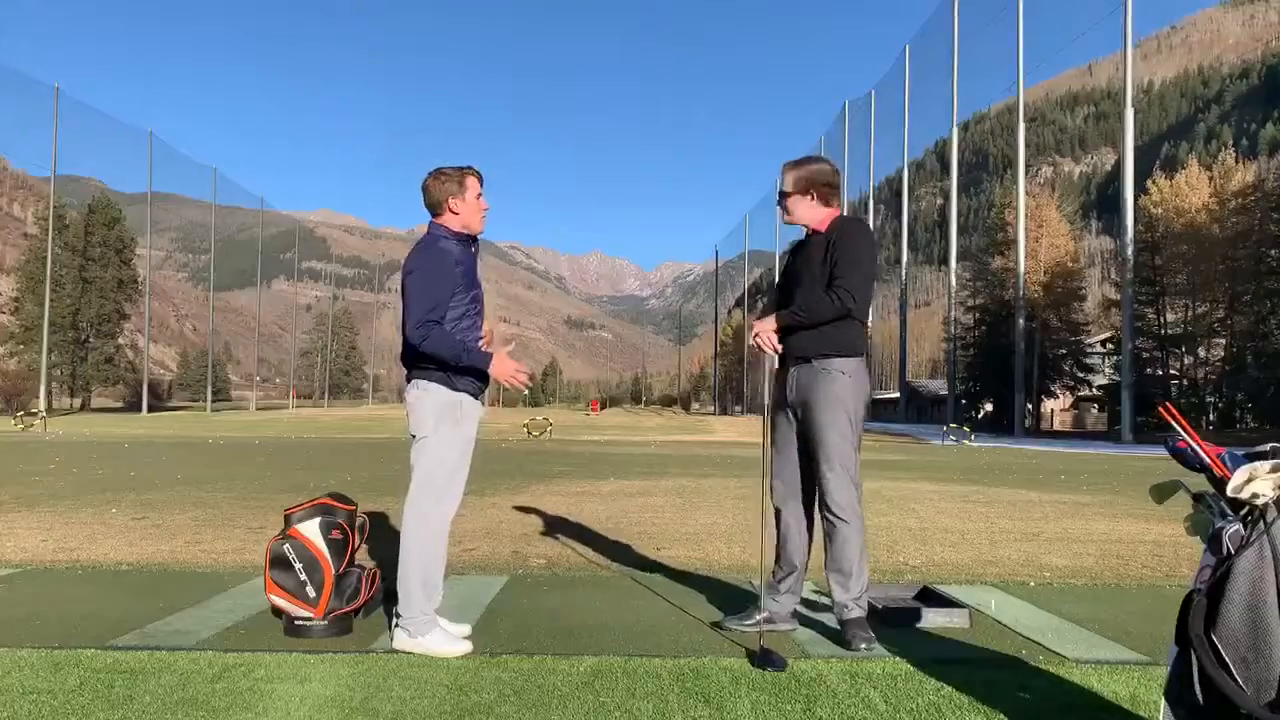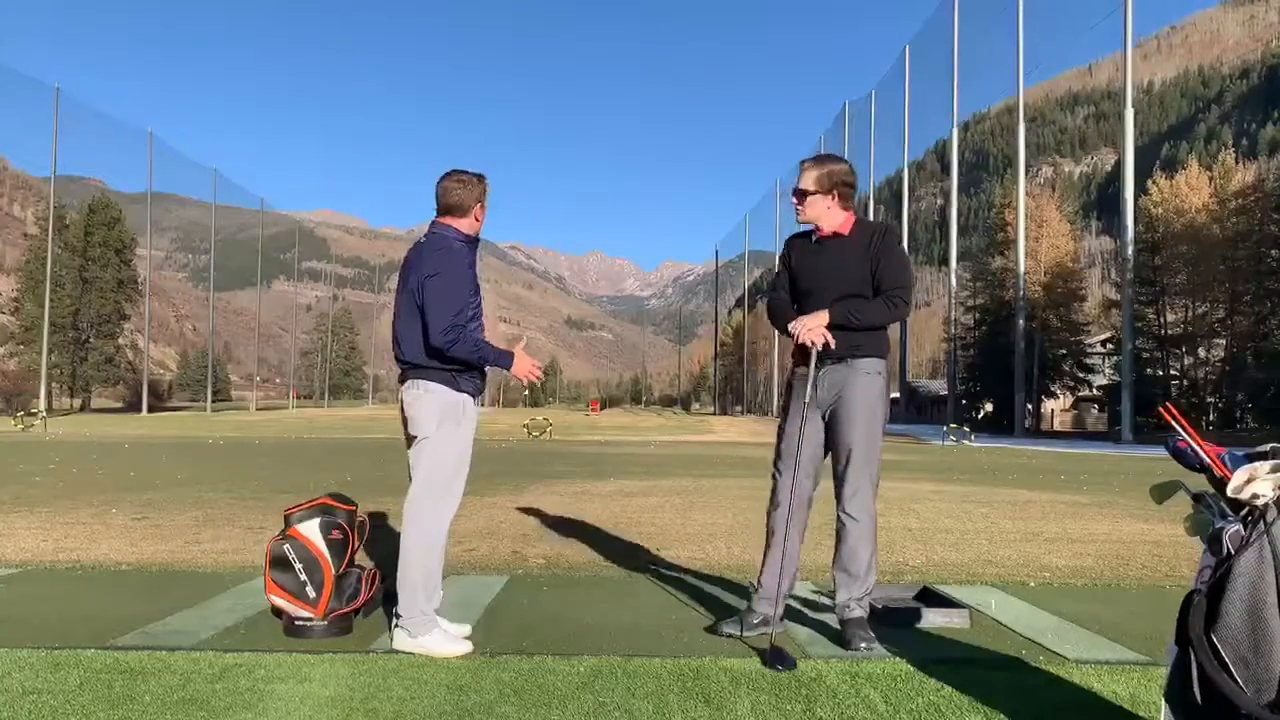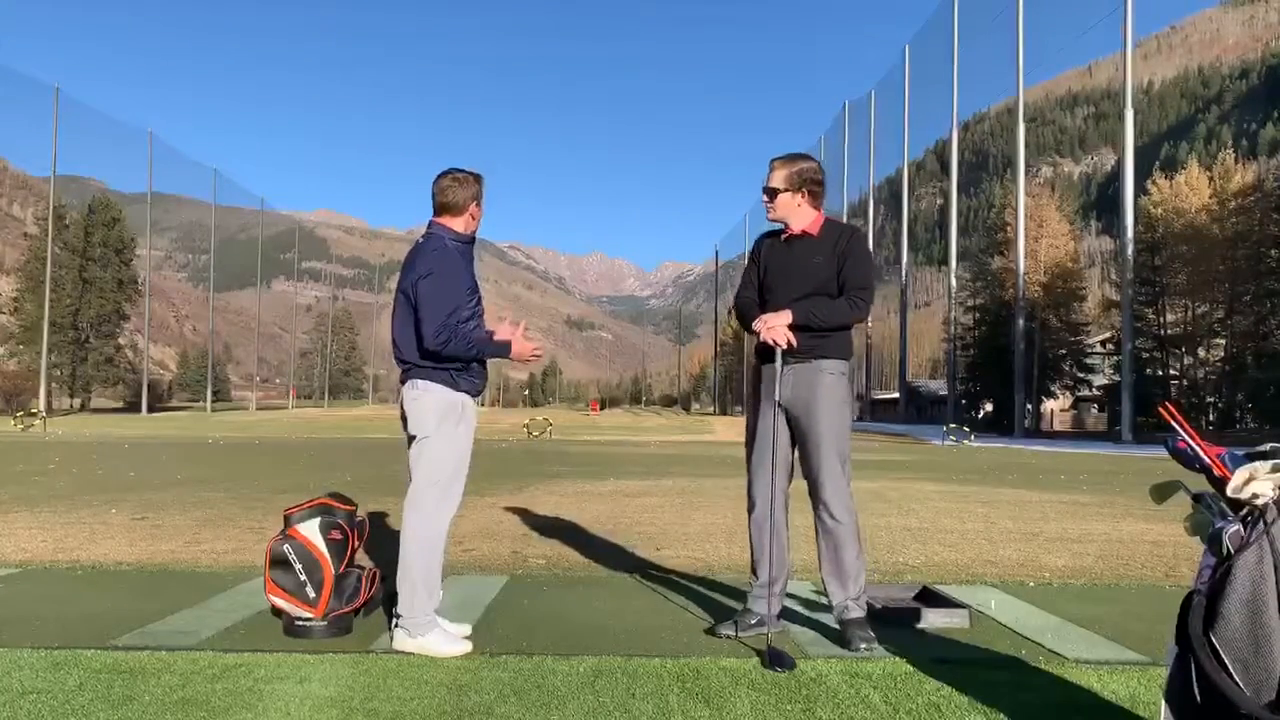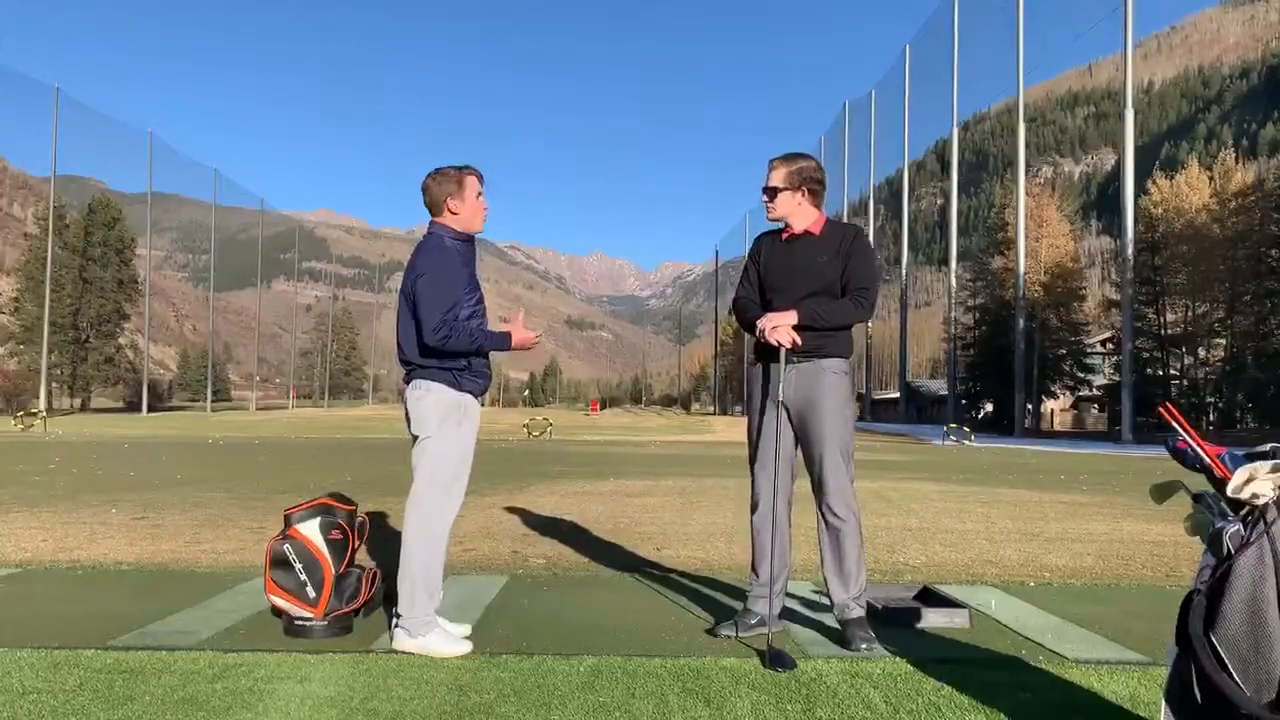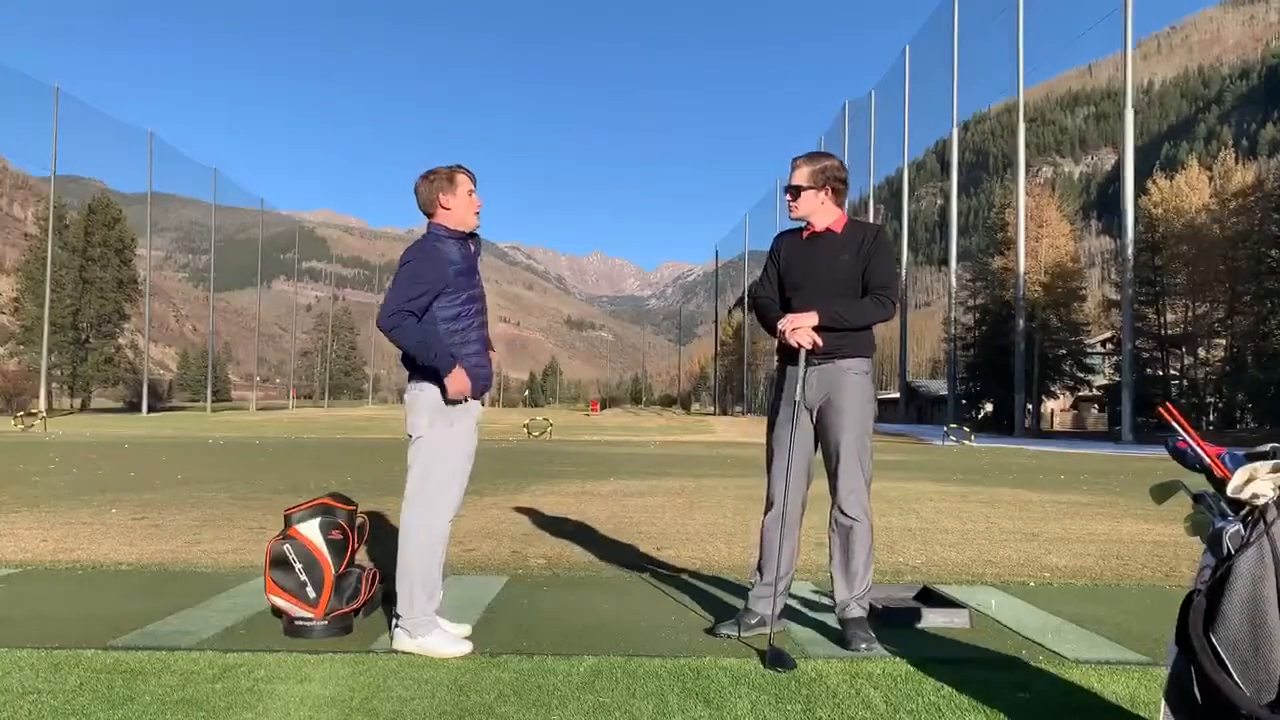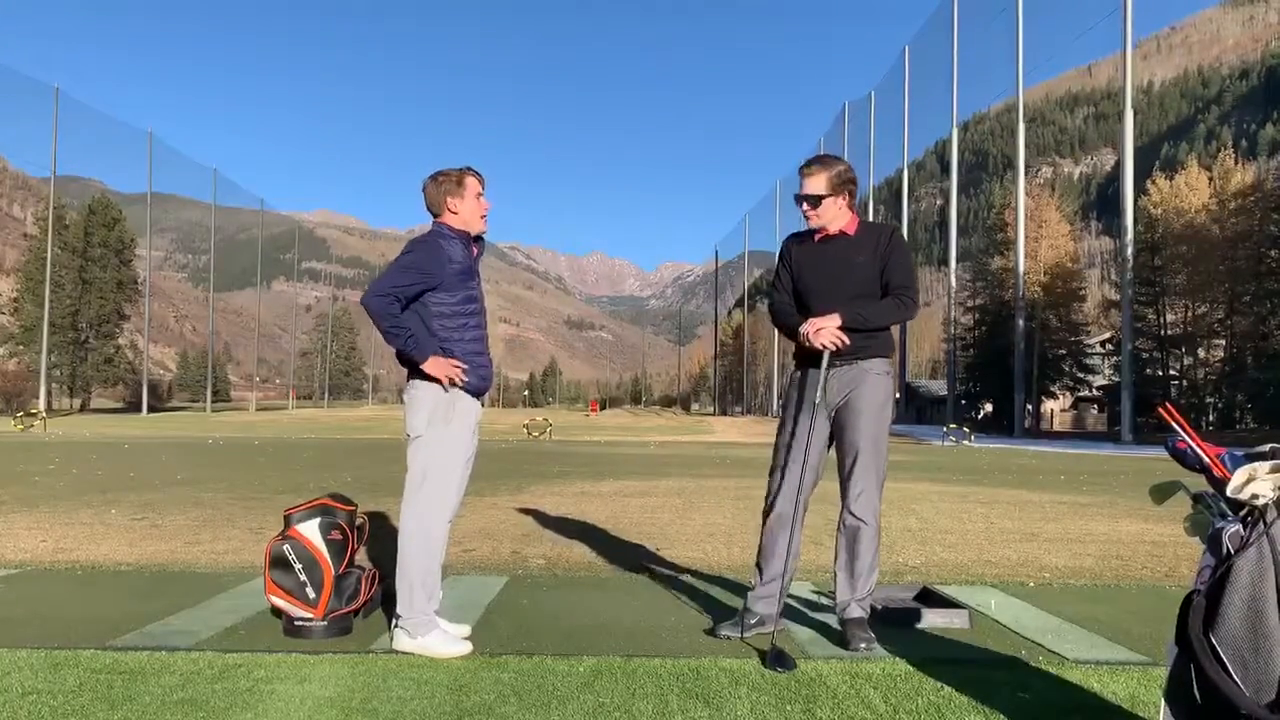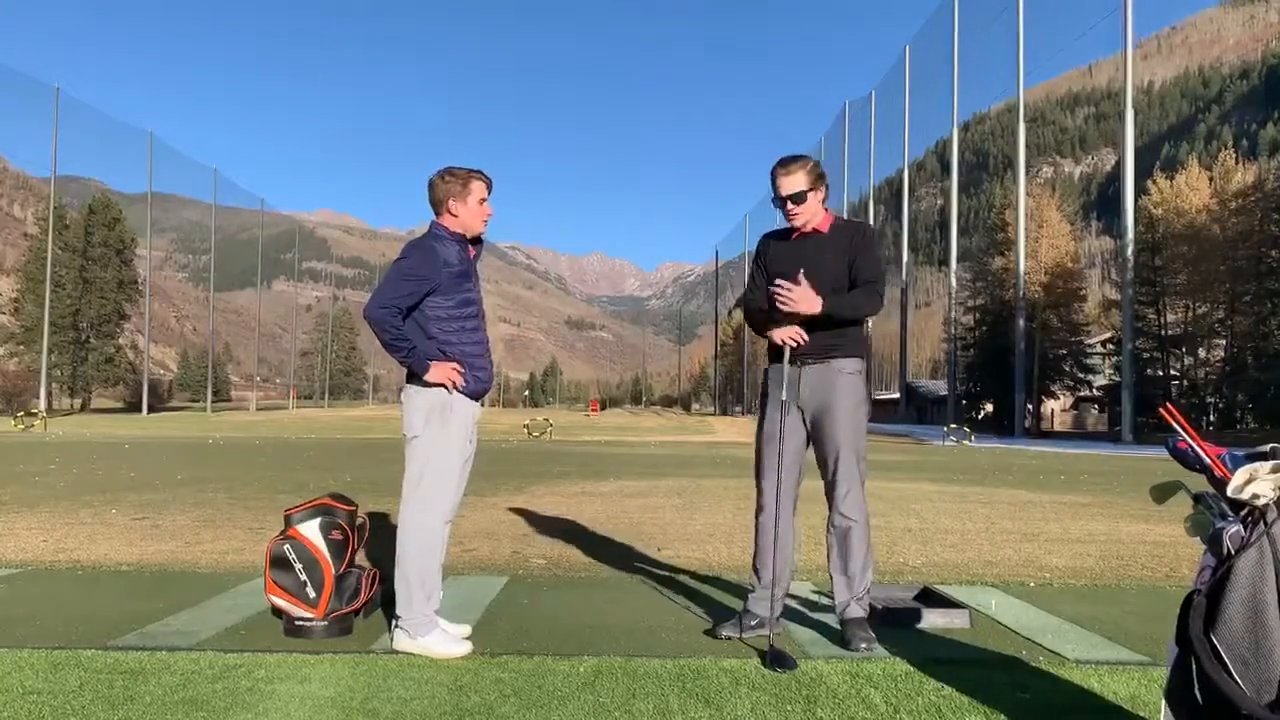
dt=0.7s
person 1, frame 1
left shoulder: (852, 234)
right shoulder: (800, 248)
left elbow: (845, 299)
right elbow: (779, 301)
left wrist: (776, 321)
right wrist: (766, 326)
left hip: (834, 373)
right hip: (791, 374)
left knee: (837, 493)
right knee: (788, 494)
left ankle: (852, 610)
right ankle: (780, 603)
person 1, frame 2
left shoulder: (879, 239)
right shoulder: (796, 247)
left elbow: (896, 304)
right elbow: (777, 303)
left wrist: (825, 315)
right wrist: (797, 324)
left hip: (859, 373)
right hip: (806, 374)
left knee: (855, 495)
right knee: (787, 492)
left ankle: (854, 610)
right ankle: (767, 606)
person 1, frame 3
left shoulder: (846, 240)
right shoulder: (765, 246)
left elbow: (857, 304)
right elbow: (743, 301)
left wrist: (789, 315)
right wrist: (761, 323)
left hip: (821, 372)
right hip: (768, 372)
left knee: (831, 492)
right knee: (764, 493)
left ankle: (851, 609)
right ankle: (764, 605)
person 1, frame 4
left shoulder: (848, 240)
right shoulder: (764, 246)
left elbow: (861, 303)
right elbow: (743, 302)
left wrist: (794, 315)
right wrist: (765, 324)
left hip: (823, 372)
right hip: (768, 372)
left knee: (835, 493)
right knee: (766, 493)
left ankle: (851, 610)
right ankle: (763, 605)
person 1, frame 5
left shoulder: (869, 238)
right shoulder: (784, 244)
left elbow: (883, 302)
right elbow: (763, 300)
left wrist: (816, 317)
right wrist: (783, 324)
left hip: (846, 372)
right hip: (792, 373)
left knee: (849, 495)
right knee: (782, 493)
left ankle: (853, 610)
right ankle: (764, 604)
person 1, frame 6
left shoulder: (884, 240)
right shoulder: (794, 247)
left elbow: (905, 302)
right elbow: (779, 306)
left wrist: (838, 319)
right wrist: (805, 329)
left hip: (866, 374)
right hip: (808, 374)
left knee: (860, 498)
right knee: (784, 492)
left ankle: (854, 611)
right ankle: (762, 606)
person 1, frame 7
left shoulder: (856, 236)
right shoulder: (770, 245)
left elbow: (871, 297)
right elbow: (753, 303)
left wrist: (817, 304)
right wrist: (770, 327)
left hip: (838, 372)
right hip: (783, 373)
left knee: (845, 494)
right knee: (773, 493)
left ankle: (854, 611)
right ankle: (763, 606)
person 2, frame 1
left shoulder: (457, 250)
right shoulder: (434, 254)
right elbow: (422, 333)
left wrist: (476, 332)
right wrist: (487, 361)
left hip: (455, 392)
right hip: (442, 394)
left knee: (438, 504)
right knee: (431, 505)
left ankle: (422, 612)
right ankle: (413, 625)
person 2, frame 2
left shoulder: (424, 250)
right shoulder: (450, 257)
right elbow: (447, 337)
left wrist: (471, 332)
right wrist: (507, 359)
left hip: (431, 389)
right hip: (444, 393)
left knee: (431, 503)
right knee: (431, 505)
left ankle: (419, 613)
right ankle: (414, 625)
person 2, frame 3
left shoulder: (430, 250)
right shoulder: (443, 257)
right elbow: (440, 337)
left wrist: (490, 337)
right wrist: (504, 349)
left hip: (437, 391)
right hip: (443, 393)
left knee: (432, 504)
right knee: (431, 505)
left ankle: (419, 613)
right ankle: (414, 625)
person 2, frame 4
left shoulder: (449, 252)
right shoulder: (438, 255)
right elbow: (439, 333)
left wrist: (499, 336)
right wrist: (505, 340)
left hip: (451, 393)
right hip: (444, 394)
left knee: (437, 505)
right knee: (432, 505)
left ankle: (420, 614)
right ankle: (414, 626)
person 2, frame 5
left shoulder: (462, 251)
right shoulder: (430, 253)
right elbow: (394, 319)
left wrist: (482, 353)
right wrist: (450, 369)
left hip: (462, 397)
right hip: (441, 397)
left knee: (441, 507)
right knee: (429, 507)
left ankle: (424, 613)
right ankle: (413, 625)
person 2, frame 6
left shoulder: (464, 253)
right shoulder: (431, 250)
right elbow: (377, 299)
right wrist: (422, 357)
left hip: (463, 397)
right hip: (442, 397)
left knee: (441, 509)
right knee: (427, 508)
left ankle: (424, 614)
right ankle: (413, 625)
person 2, frame 7
left shoulder: (462, 254)
right shoulder: (427, 253)
right elbow: (379, 310)
right wrist: (423, 365)
left hip: (463, 400)
right hip: (439, 400)
left knee: (440, 510)
right knee: (426, 509)
left ankle: (424, 614)
right ankle: (413, 626)
